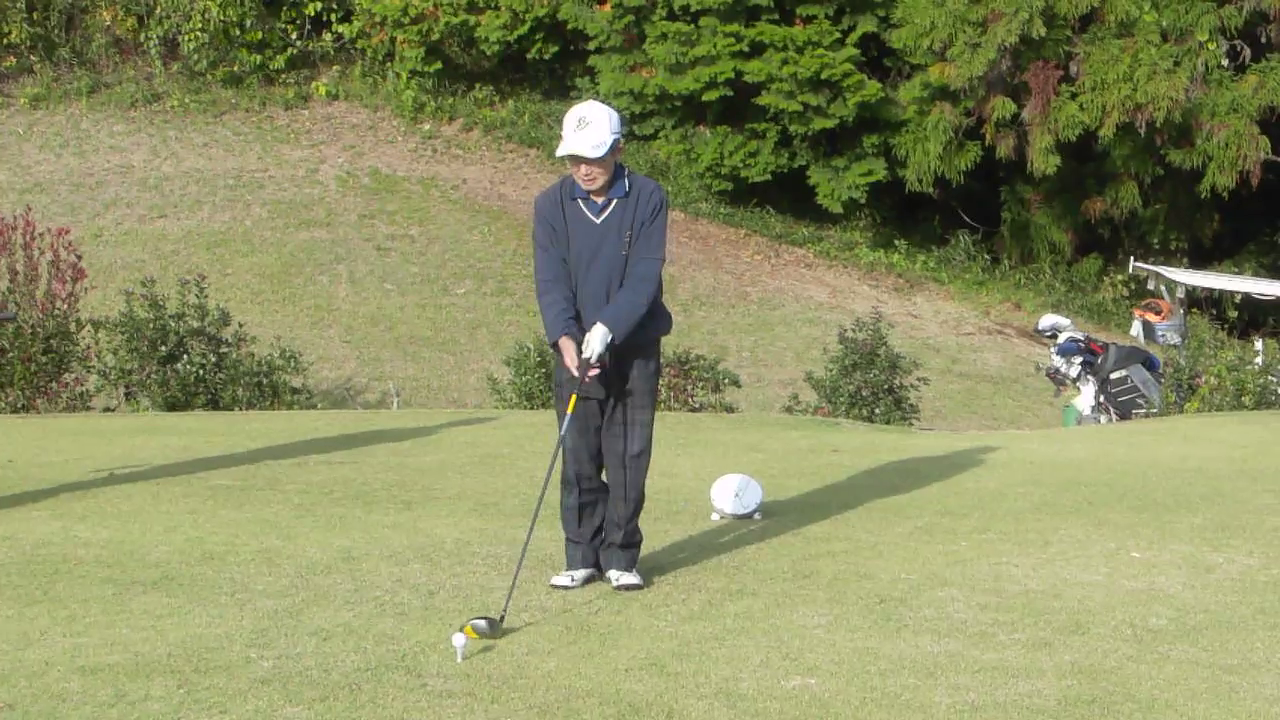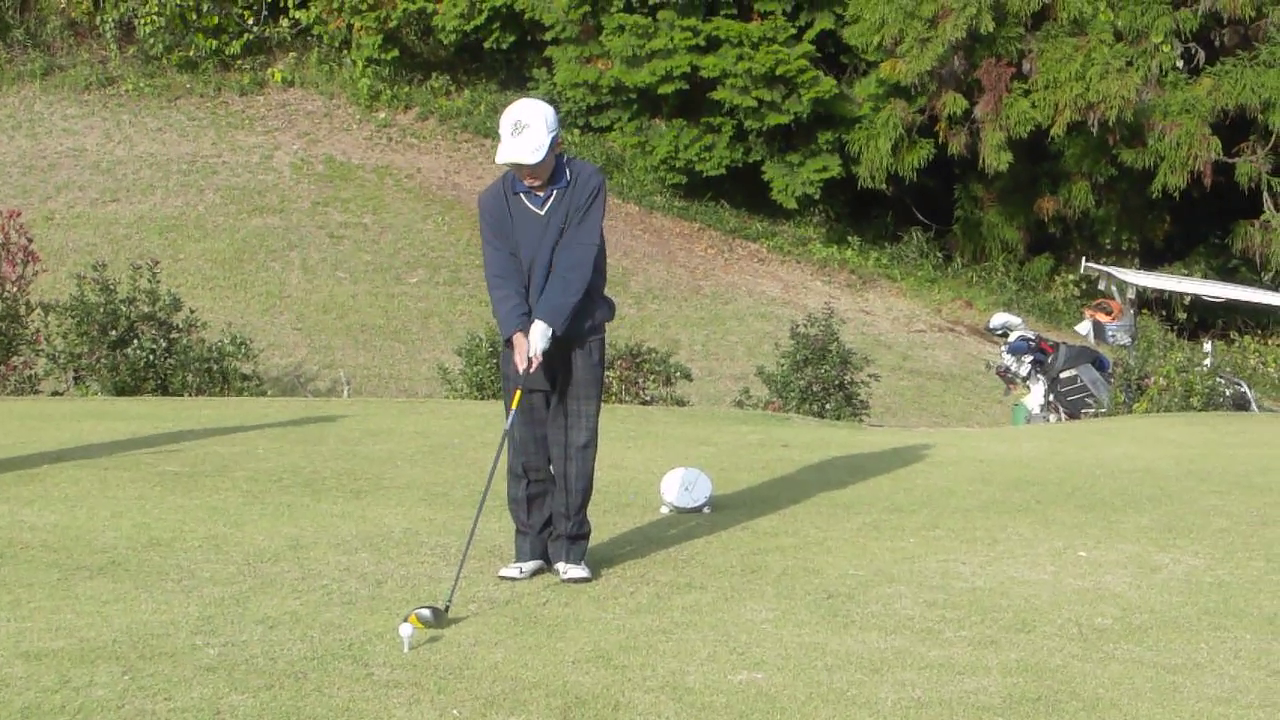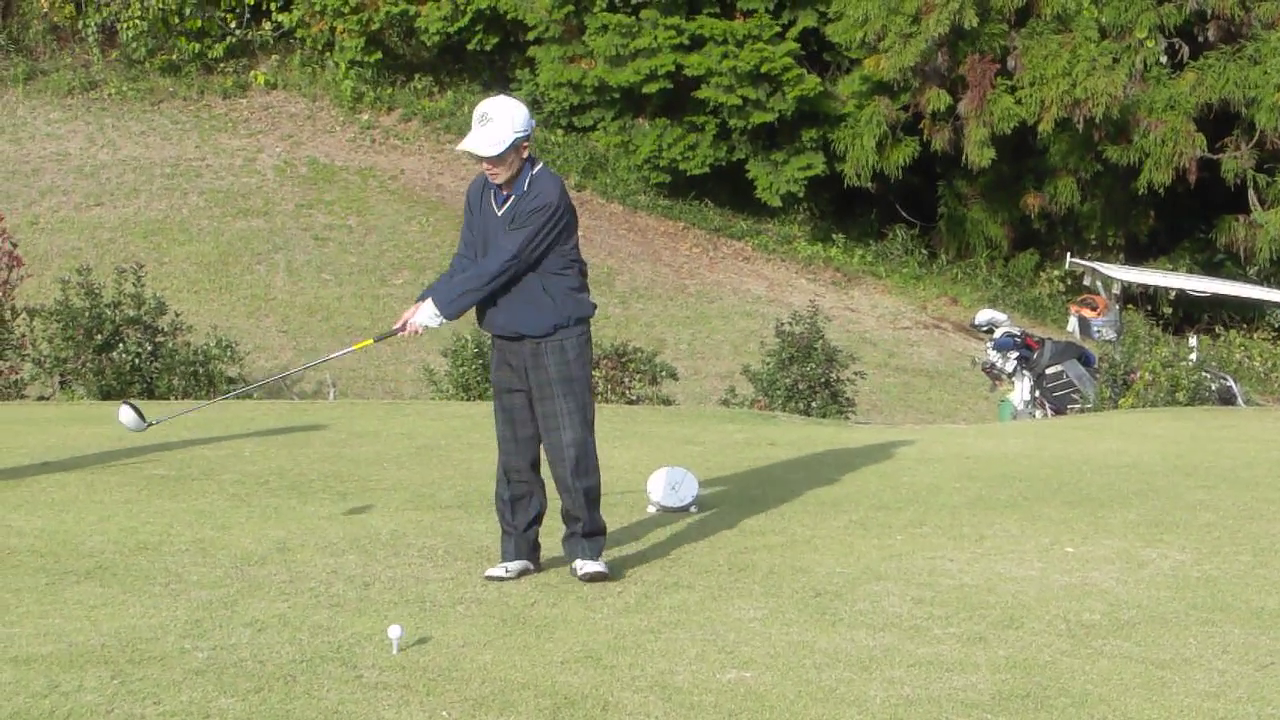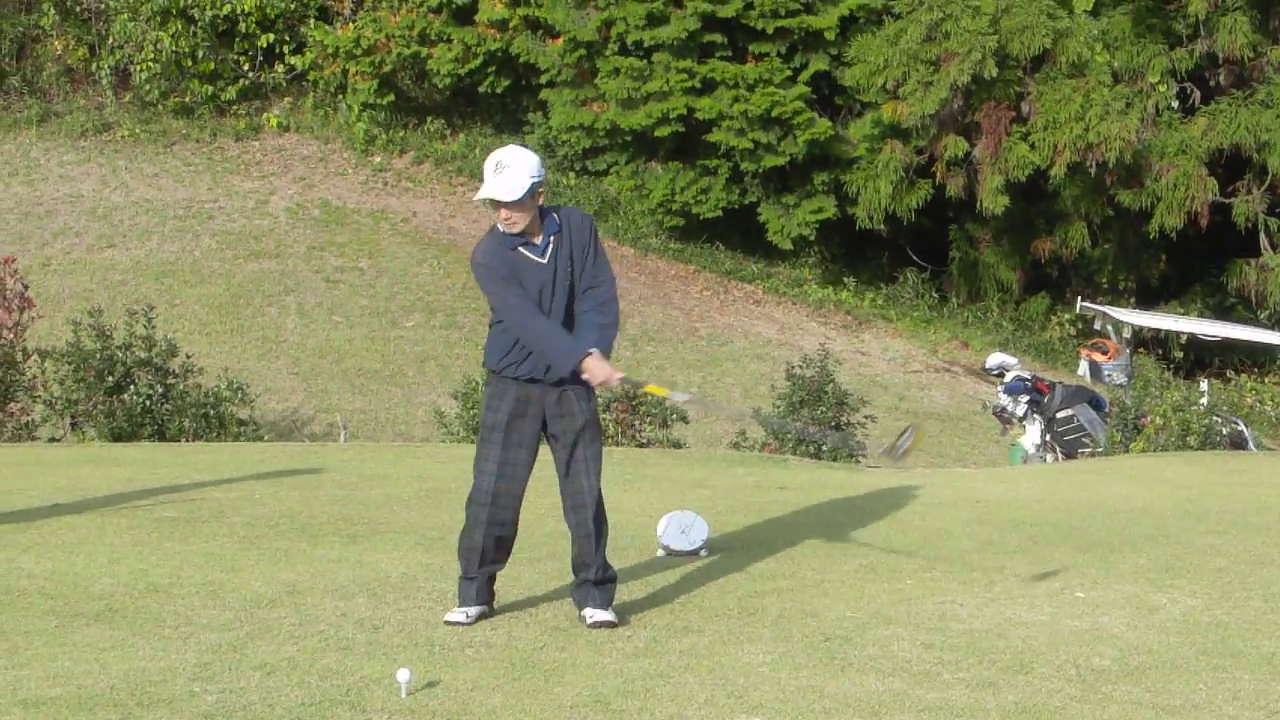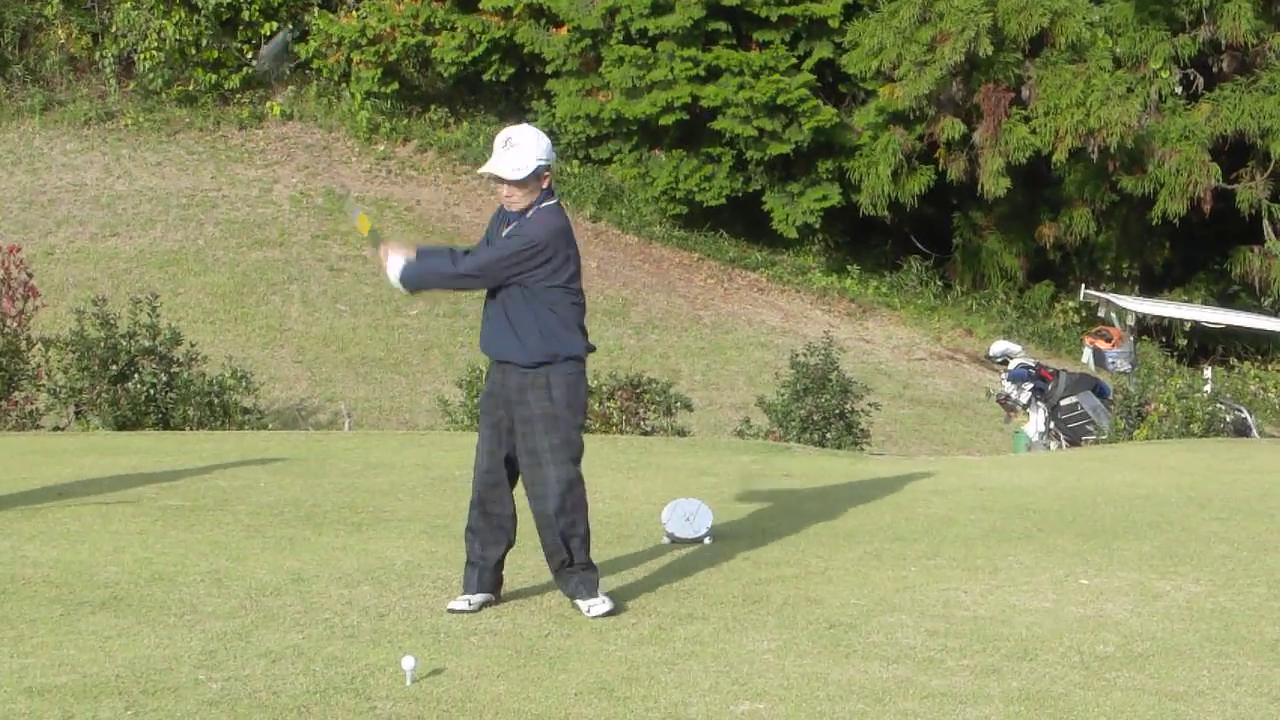
dt=1s
person 1, frame 1
left shoulder: (648, 198)
right shoulder: (551, 204)
left elbow: (645, 274)
right elbow: (550, 280)
left wrist: (608, 328)
right wrist: (564, 338)
left hip: (635, 347)
right hip: (576, 348)
left knee: (628, 457)
right knee: (579, 458)
left ankle: (620, 556)
right ankle: (582, 556)
person 1, frame 2
left shoulder: (587, 184)
right shoulder: (495, 200)
left elbow: (577, 263)
right elbow: (502, 274)
left wrist: (546, 325)
right wrist: (518, 333)
left hip: (579, 336)
right hip: (523, 340)
left knee: (575, 447)
right knee: (526, 449)
left ankle: (568, 548)
right ankle: (531, 547)
person 1, frame 3
left shoulder: (547, 195)
right shoulder: (479, 192)
left elbow: (499, 266)
right elbow: (468, 260)
left wrist: (436, 309)
right wrist: (427, 299)
left hip: (558, 337)
right hip: (506, 339)
left knee: (570, 443)
right knee: (514, 450)
left ankle: (585, 546)
right ankle: (519, 549)
person 1, frame 4
left shoulder: (578, 229)
right shoulder: (489, 255)
left elbow: (599, 298)
right elbow: (526, 319)
left wrist: (596, 352)
right wrist: (584, 358)
left hip: (570, 388)
right hip: (514, 388)
left knee: (584, 492)
right knee: (492, 492)
left ankle: (594, 594)
right ankle: (475, 594)
person 1, frame 5
left shoulder: (546, 226)
right shoulder: (513, 215)
left elbow: (474, 269)
right elbow: (477, 262)
left wrist: (405, 270)
right wrist: (419, 257)
left hip: (552, 374)
right hip: (504, 372)
left knee: (553, 481)
right knee: (491, 477)
left ankle: (579, 583)
right ankle: (480, 580)
